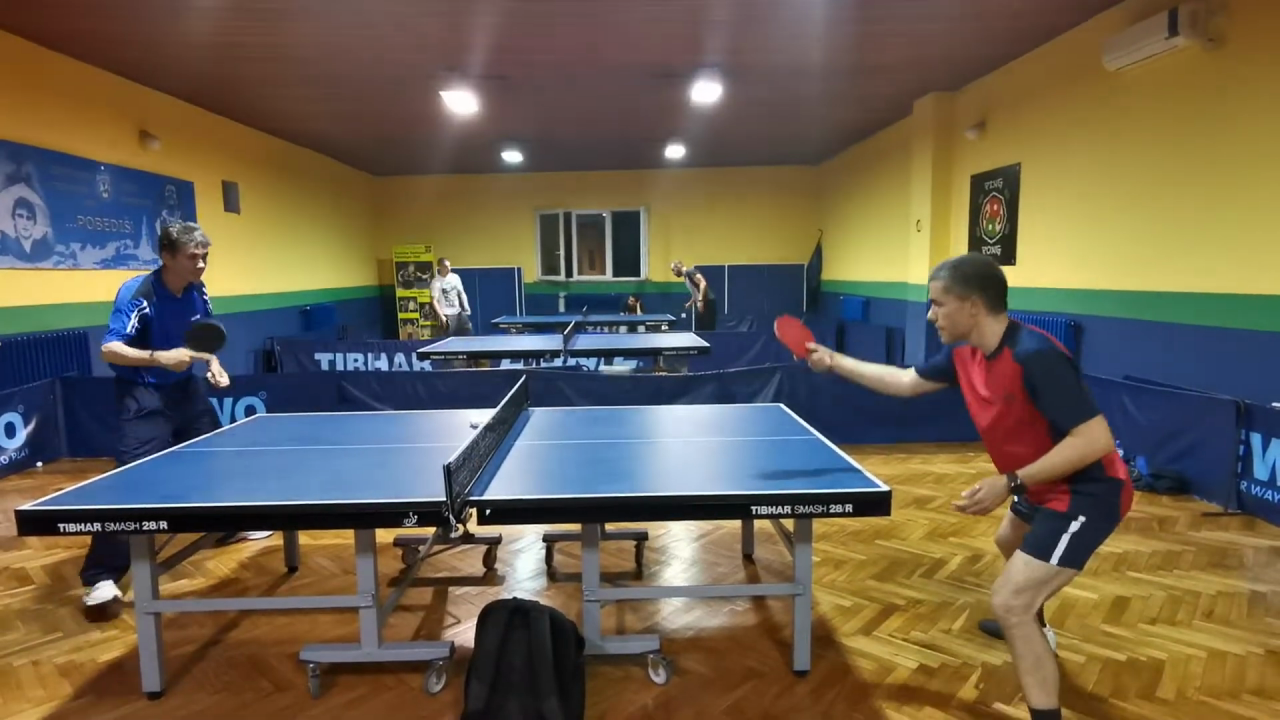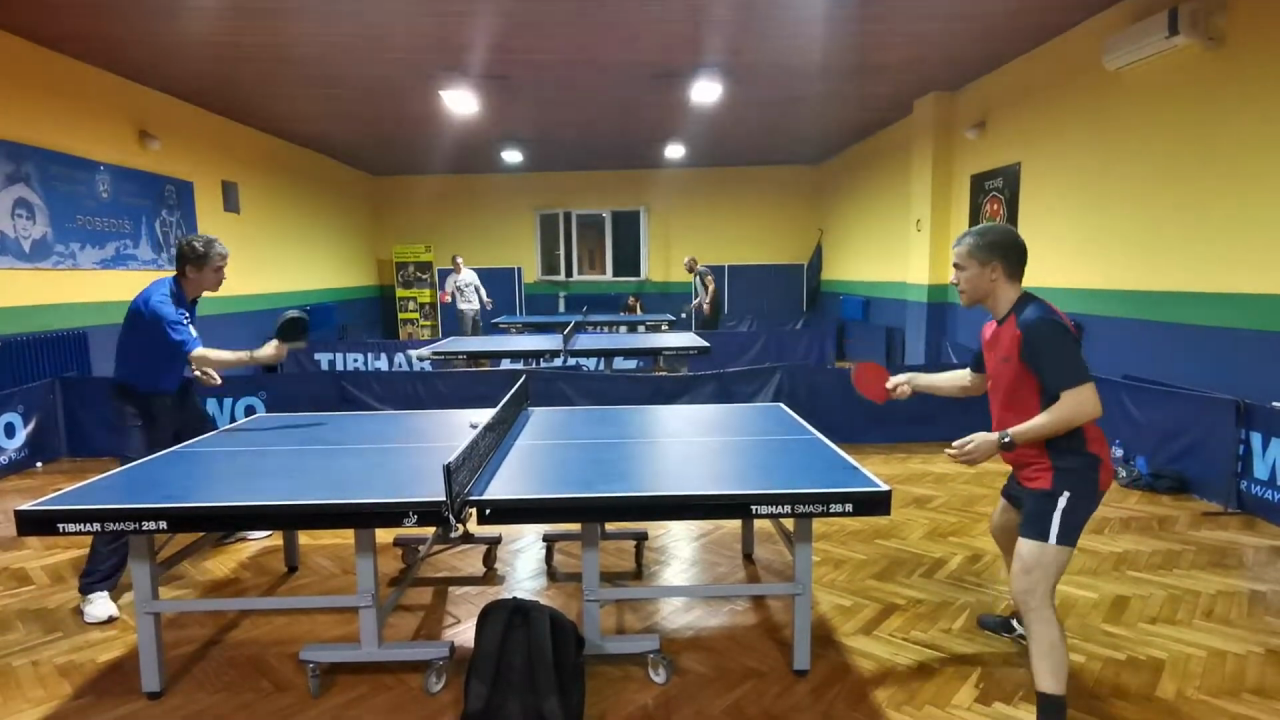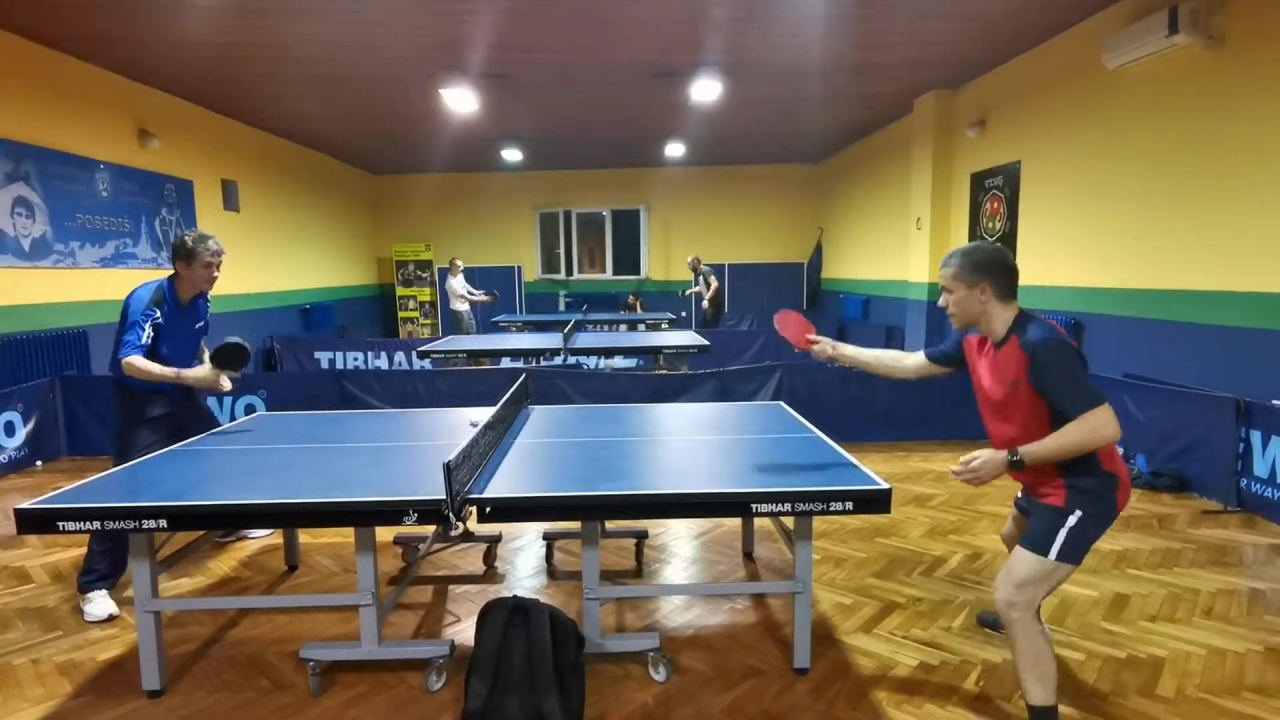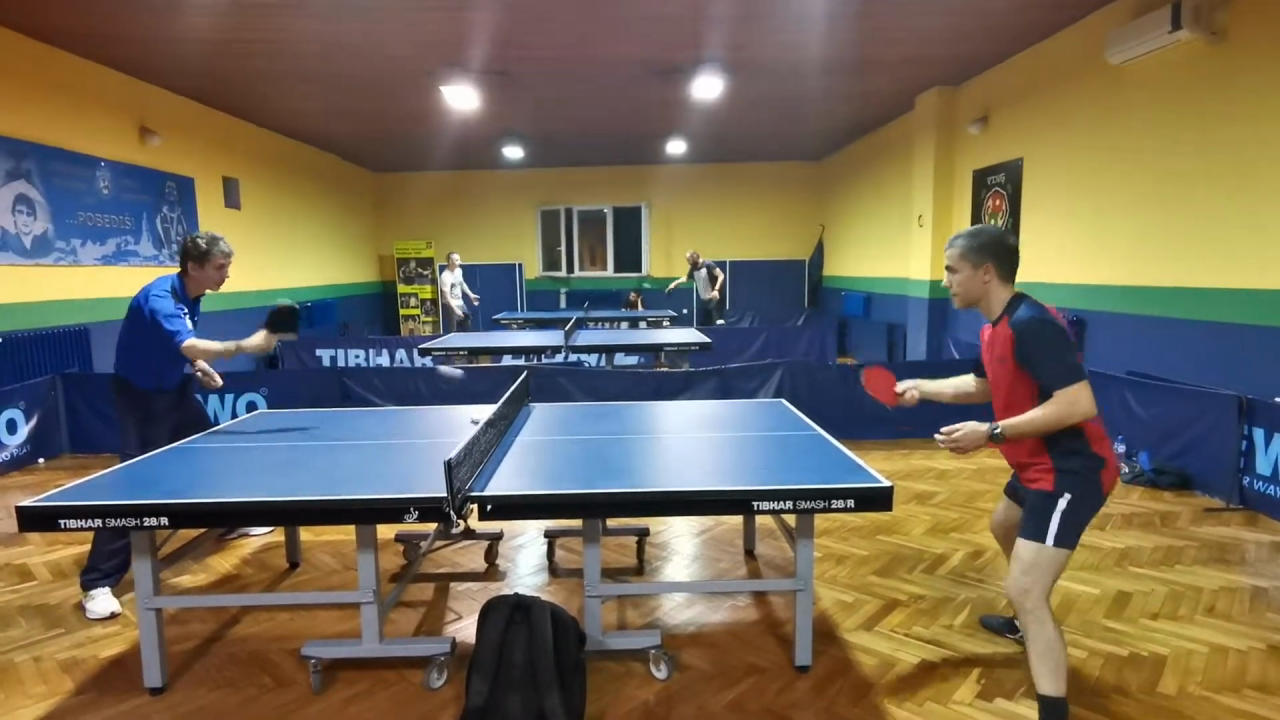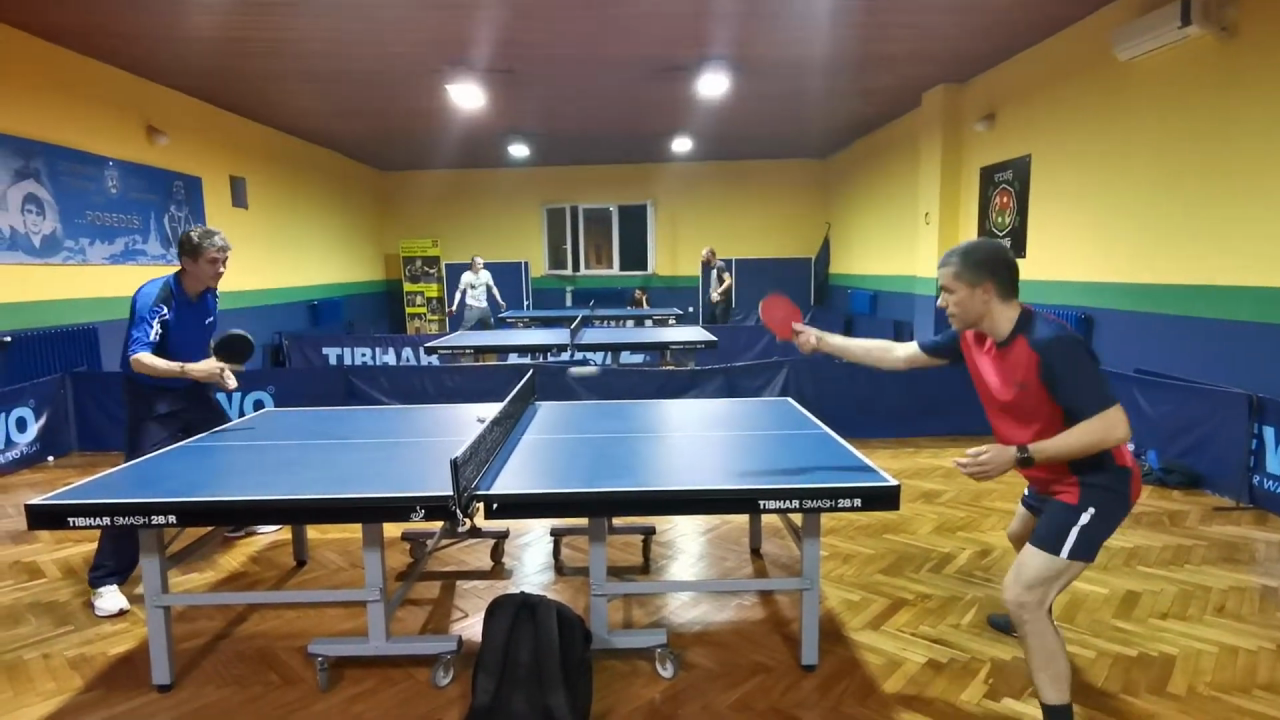
dt=0.5s
person 1, frame 1
left shoulder: (1035, 356)
right shoulder: (965, 354)
left elbow: (1097, 439)
right elbow: (907, 381)
left wrist: (1010, 484)
right wrist: (836, 362)
left hip: (1087, 495)
right hip: (1048, 487)
left knee: (1009, 601)
right knee: (1010, 543)
right ankle: (1035, 632)
person 1, frame 2
left shoulder: (1037, 324)
right shoulder: (996, 327)
left elbow: (1086, 405)
right elbow: (972, 380)
left wrist: (1000, 440)
right wrist: (914, 381)
left hip: (1067, 472)
right hip: (1034, 466)
left knee: (1031, 592)
right knee: (1004, 531)
right ankle: (1023, 623)
person 1, frame 3
left shoulder: (1041, 345)
right shoulder: (975, 342)
left elbow: (1104, 428)
right elbow: (913, 365)
left wrist: (1010, 460)
right wrist: (839, 350)
left hip: (1085, 491)
right hip: (1047, 482)
left knee: (1013, 598)
right knee: (1013, 540)
right ankle: (1026, 625)
person 1, frame 4
left shoulder: (1029, 323)
right shoulder: (996, 325)
left elbow: (1079, 404)
right elbow: (980, 386)
left wrist: (990, 432)
right wrist: (921, 388)
left hip: (1071, 473)
right hip: (1039, 466)
left knee: (1025, 592)
right knee: (1004, 529)
right ankle: (1023, 622)
person 1, frame 5
left shoulder: (1050, 343)
right shoulder: (971, 339)
left elbow: (1115, 427)
right elbow: (900, 355)
left wrist: (1017, 456)
right wrist: (824, 341)
left hip: (1095, 487)
right hip: (1054, 480)
left knee: (1020, 595)
right knee: (1021, 539)
right ankle: (1035, 626)
person 2, frame 1
left shoulder: (198, 291)
right shoulder: (135, 293)
right elbow: (109, 349)
left wrist: (213, 363)
right wrist: (159, 358)
left hip: (187, 389)
right hip: (144, 396)
right ankle: (100, 576)
person 2, frame 2
left shoulder: (186, 297)
right shoulder: (159, 303)
right elbow: (197, 353)
left wrist: (200, 367)
right wrist: (255, 357)
left hip: (174, 392)
right hip: (140, 401)
right ankle: (96, 588)
person 2, frame 3
left shoulder: (200, 301)
right shoulder: (145, 301)
right elbow: (130, 363)
left wrist: (212, 369)
right wrist: (187, 375)
left hip: (182, 396)
right hip: (142, 401)
right ankle: (94, 586)
person 2, frame 4
left shoulder: (191, 294)
right shoulder: (160, 298)
right elbow: (190, 345)
left wrist: (200, 366)
right wrist: (244, 346)
left hip: (174, 389)
right hip: (140, 396)
right ankle: (98, 584)
person 2, frame 5
left shoulder: (209, 296)
right shoulder: (153, 297)
right elbow: (138, 360)
left wrist: (218, 368)
right wrist: (189, 369)
left hip: (192, 392)
right hip: (152, 398)
right ankle: (105, 581)
